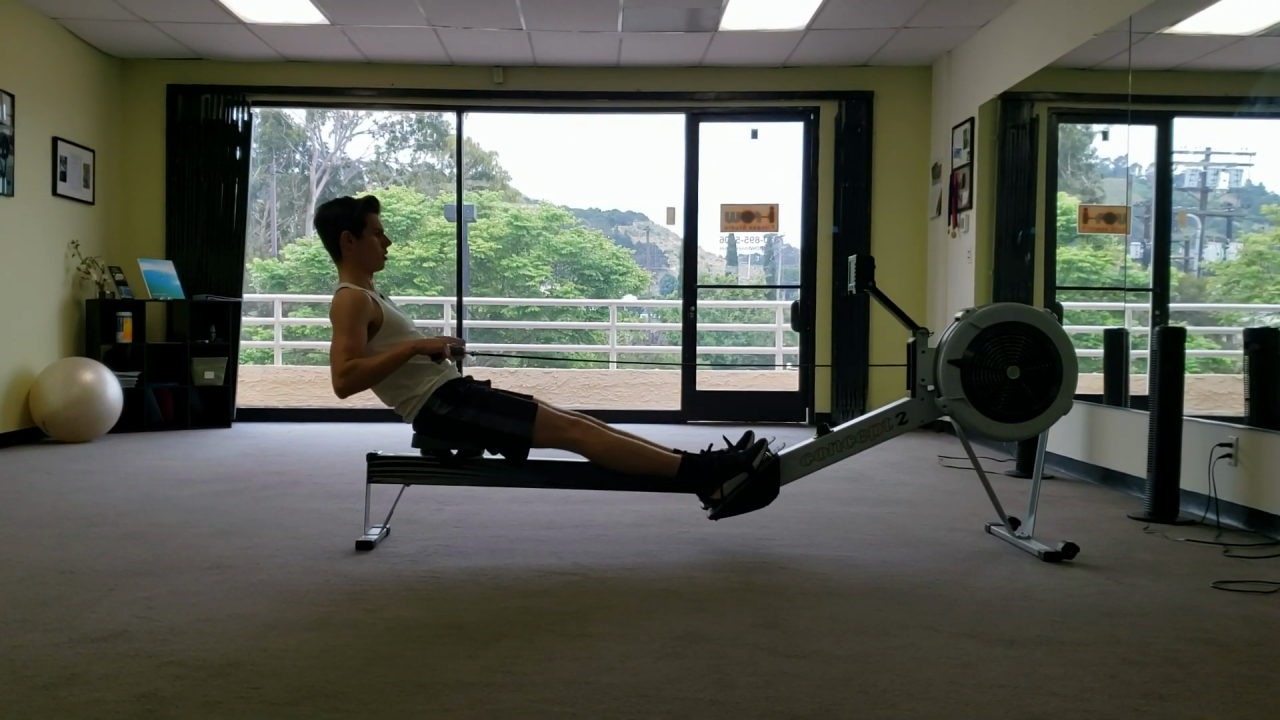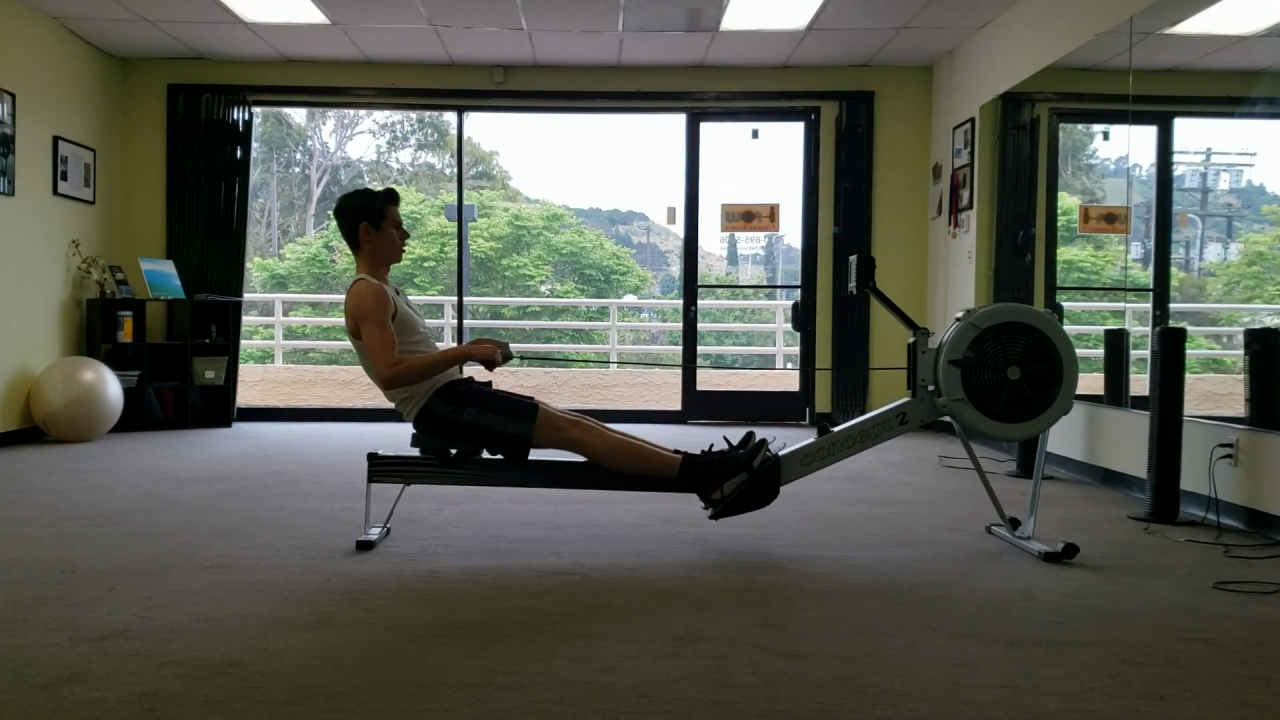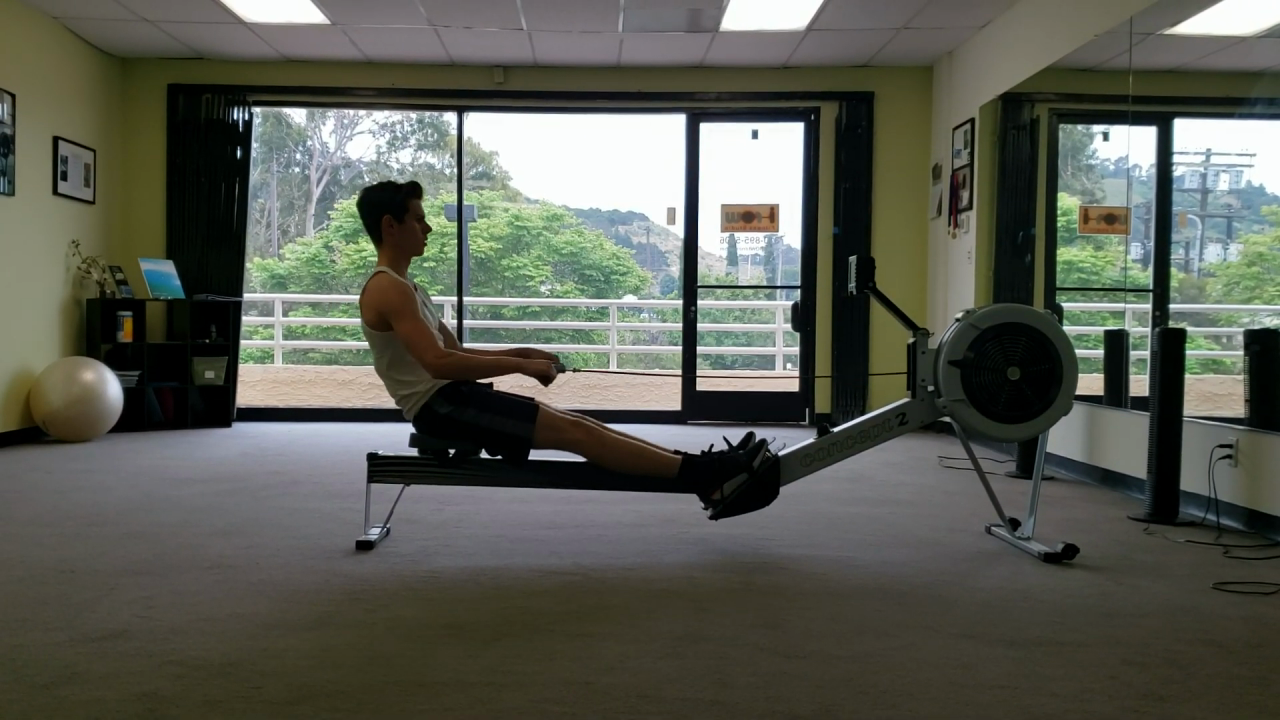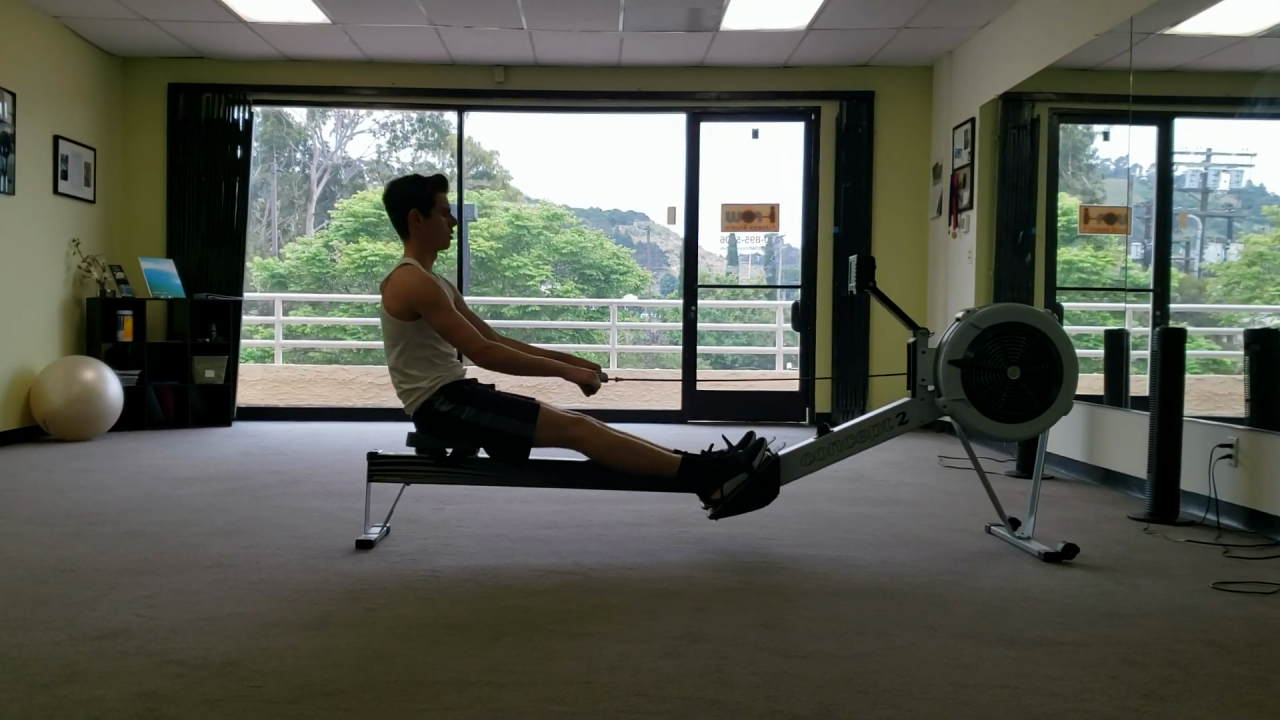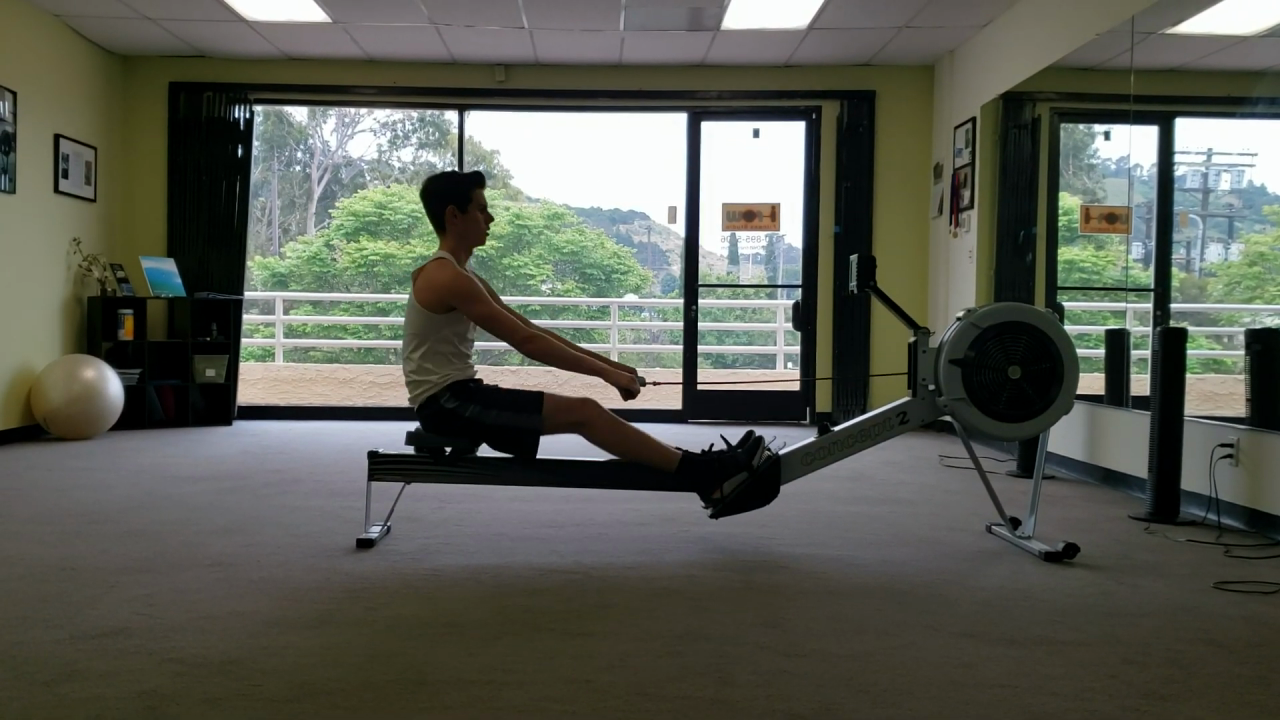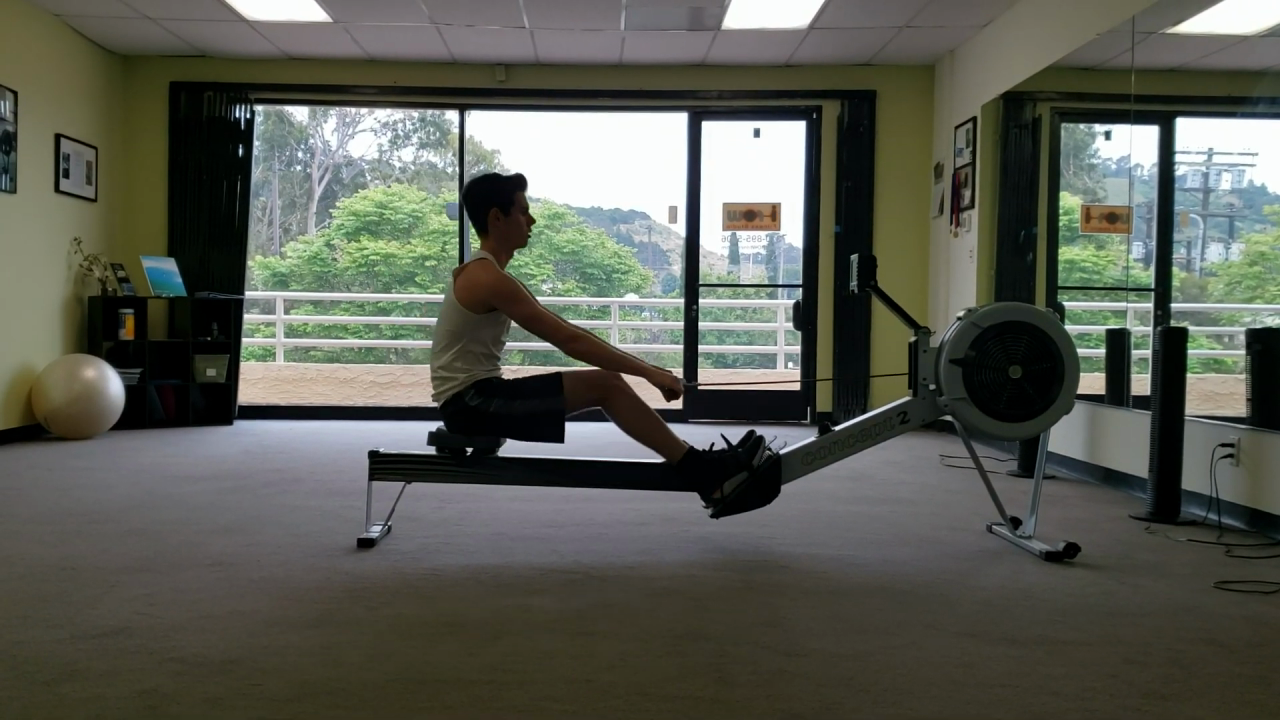
dt=0.2s
person 1, frame 1
left shoulder: (368, 297)
right shoulder: (351, 301)
right elbow: (344, 380)
left wrist: (432, 348)
right wrist: (414, 345)
left hip: (453, 392)
right hip: (441, 406)
left knee: (577, 422)
right knee: (571, 431)
left ankle: (698, 466)
right ankle: (699, 474)
person 1, frame 2
left shoulder: (384, 291)
right shoulder: (367, 295)
right elbow: (391, 373)
left wrist: (468, 352)
right wrist: (463, 350)
left hip: (455, 395)
right hip: (441, 407)
left knee: (578, 423)
right knee: (573, 432)
left ankle: (700, 467)
right ankle: (702, 475)
person 1, frame 3
left shoulder: (403, 286)
right shoulder: (388, 288)
left elbow: (452, 354)
right elbow: (438, 364)
left wrist: (516, 354)
right wrist: (516, 363)
left hip: (454, 399)
right hip: (440, 407)
left knee: (578, 423)
right knee: (573, 431)
left ankle: (701, 467)
right ankle: (701, 474)
person 1, frame 4
left shoulder: (431, 281)
right shoulder: (412, 281)
left elbow: (497, 341)
right elbow: (483, 353)
left wrist: (566, 359)
right wrist: (564, 371)
left hip: (454, 398)
right hip: (441, 406)
left knee: (579, 422)
right knee: (575, 429)
left ankle: (699, 468)
right ankle: (703, 475)
person 1, frame 5
left shoulder: (460, 274)
right shoulder: (445, 276)
left elbow: (532, 331)
right elbow: (525, 342)
left wrist: (607, 364)
right wrist: (606, 373)
left hip: (459, 396)
right hip: (447, 403)
left knee: (588, 412)
right knee: (584, 413)
left ankle: (699, 468)
right ankle: (702, 473)
person 1, frame 6
left shoulder: (490, 273)
right shoulder: (487, 277)
left elbow: (568, 332)
right elbow: (569, 341)
left wrist: (643, 368)
right wrist: (649, 374)
left hip: (480, 396)
right hip: (471, 402)
left knee: (611, 382)
right knee: (609, 385)
left ankle: (699, 466)
right ankle: (703, 472)
